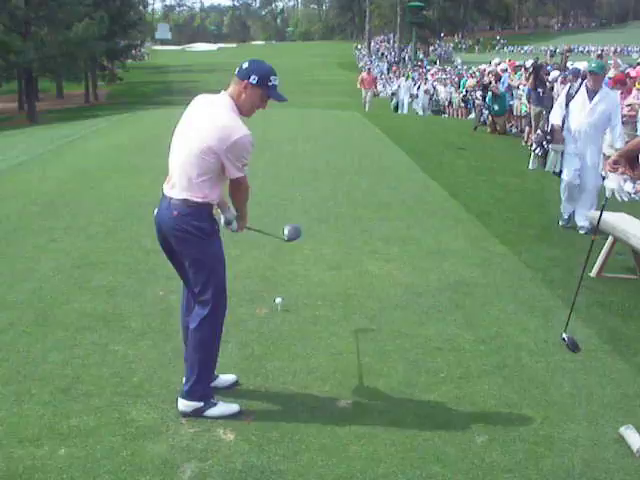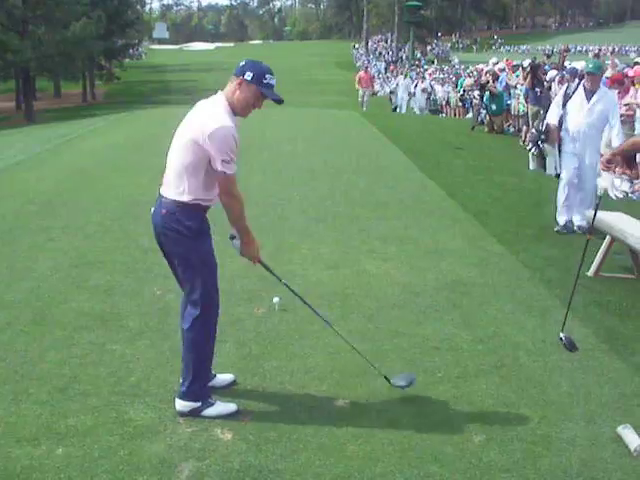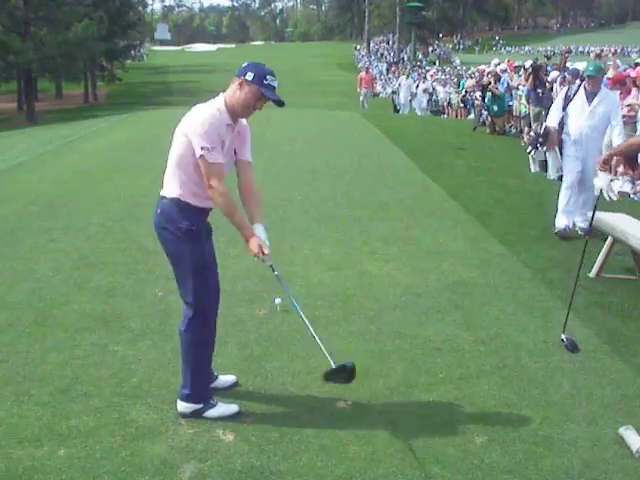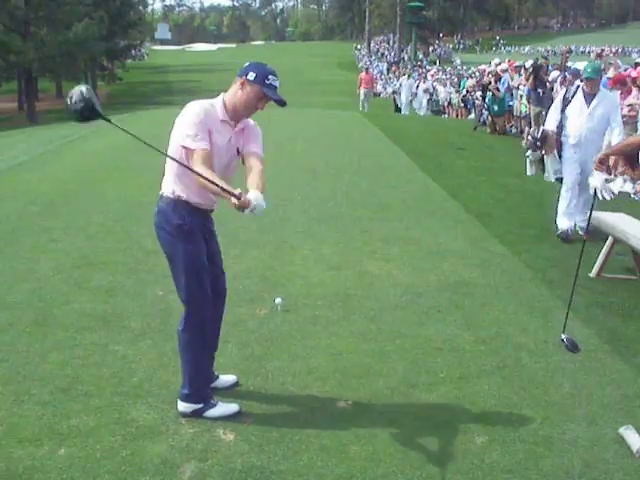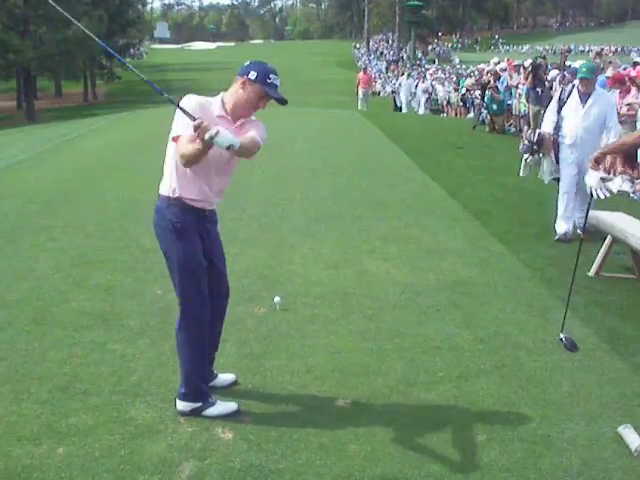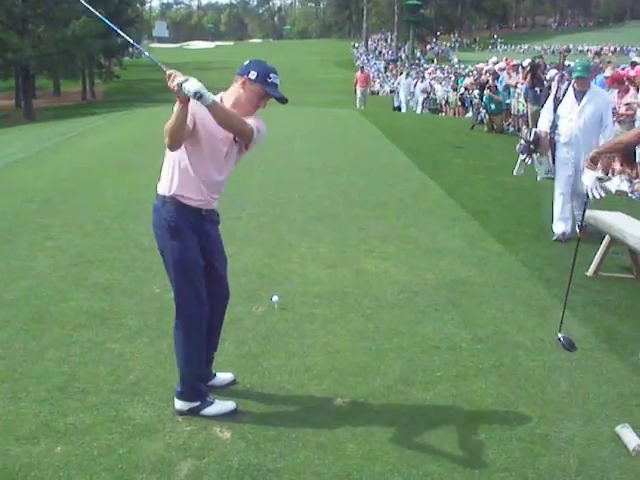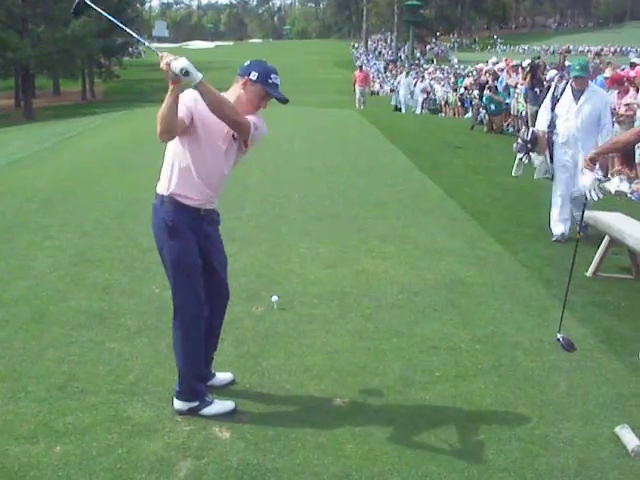
dt=0.1s
person 1, frame 1
left shoulder: (202, 102)
right shoulder: (237, 134)
right elbow: (237, 189)
right wrist: (242, 216)
left hip: (169, 211)
right hip: (192, 219)
left knee: (196, 295)
right knee: (210, 304)
left ankle: (200, 373)
right ankle: (195, 396)
person 1, frame 2
left shoulder: (208, 107)
right shoulder: (222, 127)
left elbow: (217, 180)
right elbow: (228, 191)
left wrist: (239, 229)
right wrist: (246, 236)
left hip: (166, 210)
right hip: (183, 218)
left knee: (195, 296)
right knee: (203, 304)
left ankle: (198, 373)
right ankle: (192, 397)
person 1, frame 3
left shoulder: (241, 129)
right shoulder: (205, 117)
left elbow: (247, 177)
right elbow: (215, 186)
left wrist: (258, 225)
right wrist: (247, 234)
left hip: (194, 217)
right hip: (179, 217)
left knee: (207, 296)
right knee: (200, 304)
left ankle: (201, 374)
right ankle: (193, 398)
person 1, frame 4
left shoulder: (250, 130)
right shoulder: (199, 112)
left elbow: (254, 166)
right elbow: (199, 169)
left wrist: (255, 195)
right wrist: (232, 192)
left hip: (199, 216)
right hip: (178, 216)
left knee: (213, 295)
right knee: (198, 304)
left ankle: (202, 374)
right ankle: (193, 398)
person 1, frame 5
left shoulder: (255, 127)
right shoulder: (195, 109)
left elbow: (247, 147)
right elbow: (185, 157)
left wrist: (226, 140)
right wrist: (204, 142)
left hip: (206, 217)
right hip: (176, 215)
left knee: (217, 295)
right knee: (194, 305)
left ankle: (203, 373)
right ankle: (192, 396)
person 1, frame 6
left shoulder: (253, 127)
right shoulder: (193, 105)
left elbow: (233, 128)
right elbow: (173, 143)
left wrist: (204, 96)
right wrist: (183, 99)
left hip: (206, 216)
right hip: (174, 214)
left knee: (216, 296)
right knee: (191, 305)
left ankle: (201, 372)
right ankle: (190, 395)
person 1, frame 7
left shoulder: (255, 126)
right shoulder: (191, 102)
left elbow: (233, 119)
right elbow: (165, 133)
left wrist: (197, 81)
right wrist: (175, 87)
left hip: (206, 216)
right hip: (173, 214)
left knee: (217, 296)
right knee: (190, 305)
left ankle: (201, 372)
right ankle: (189, 395)
person 2, frame 1
left shoulder: (611, 98)
left elbow: (616, 124)
right elbow: (559, 108)
left wrist: (619, 149)
right wrist: (556, 127)
left hip: (593, 146)
right hip: (571, 142)
left knee: (589, 185)
right knee: (569, 179)
left ankle: (583, 221)
right ankle: (567, 211)
person 2, frame 2
left shoulder: (609, 97)
left elbow: (615, 124)
right elbow: (556, 107)
left wrist: (617, 149)
right wrist: (552, 127)
left hip: (591, 146)
right hip: (569, 142)
left knee: (587, 184)
right knee: (568, 178)
left ankle: (581, 220)
right ankle: (564, 218)
person 2, frame 3
left shoulder: (610, 99)
left elbow: (616, 125)
right elbow: (556, 110)
right wrist: (552, 130)
left hip: (593, 149)
right hip: (571, 145)
left knee: (588, 187)
right knee: (570, 182)
left ankle: (582, 222)
right ankle: (564, 224)
person 2, frame 4
left shoulder: (609, 100)
left elbow: (616, 126)
right elbow: (554, 112)
right wrist: (550, 132)
left hip: (593, 150)
right hip: (570, 147)
left knee: (587, 188)
right knee: (570, 184)
left ankle: (582, 222)
right ankle: (565, 226)
person 2, frame 5
left shoulder: (606, 99)
right shoulder: (565, 93)
left elbow: (611, 127)
right elbow: (551, 114)
right wrist: (547, 135)
left hip: (590, 151)
right hip: (567, 148)
left knee: (585, 189)
right knee: (566, 187)
left ankle: (581, 221)
right ankle: (563, 229)
person 2, frame 6
left shoulder: (601, 97)
left elbow: (607, 125)
right elbow: (547, 113)
right wrist: (543, 133)
left hip: (587, 150)
right hip: (564, 147)
left knee: (582, 188)
right knee: (562, 188)
left ankle: (580, 218)
right ankle: (561, 229)
person 2, frame 7
left shoulder: (600, 96)
right shoulder: (558, 91)
left elbow: (606, 125)
right elbow: (545, 112)
left hip: (585, 149)
right hip: (562, 147)
left knee: (580, 189)
right knee: (561, 189)
left ankle: (580, 219)
right ankle: (560, 229)
